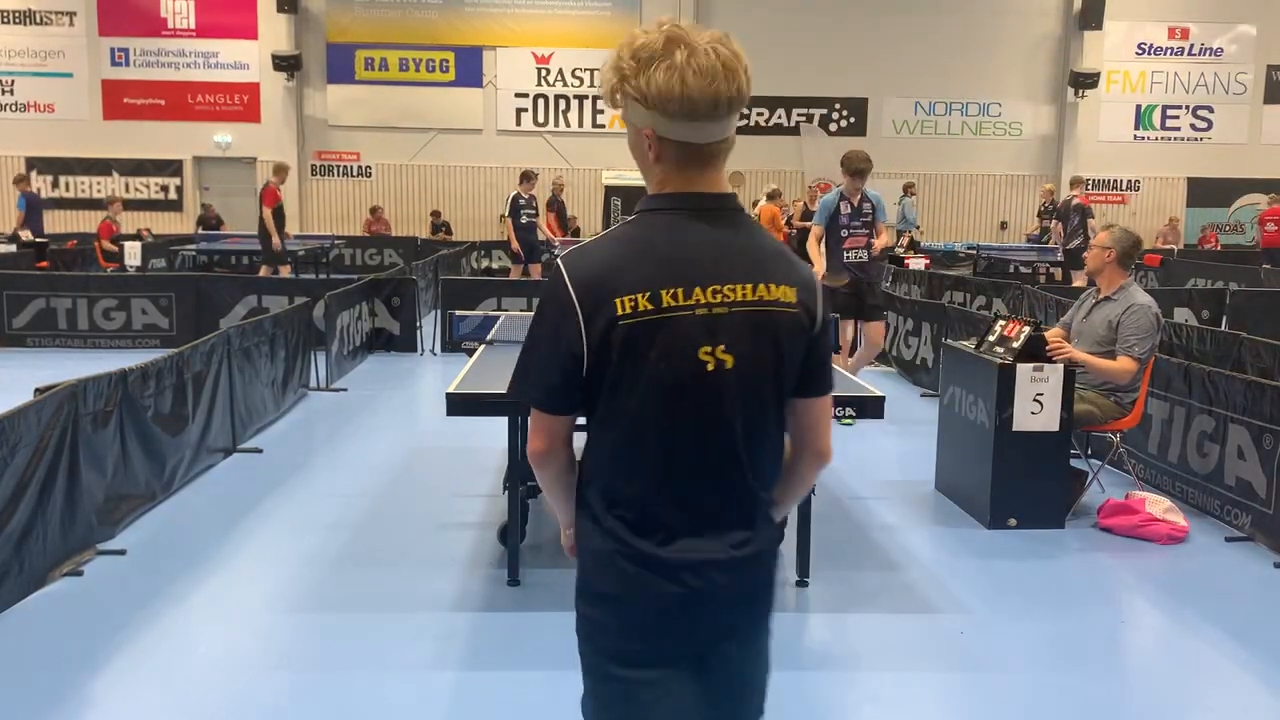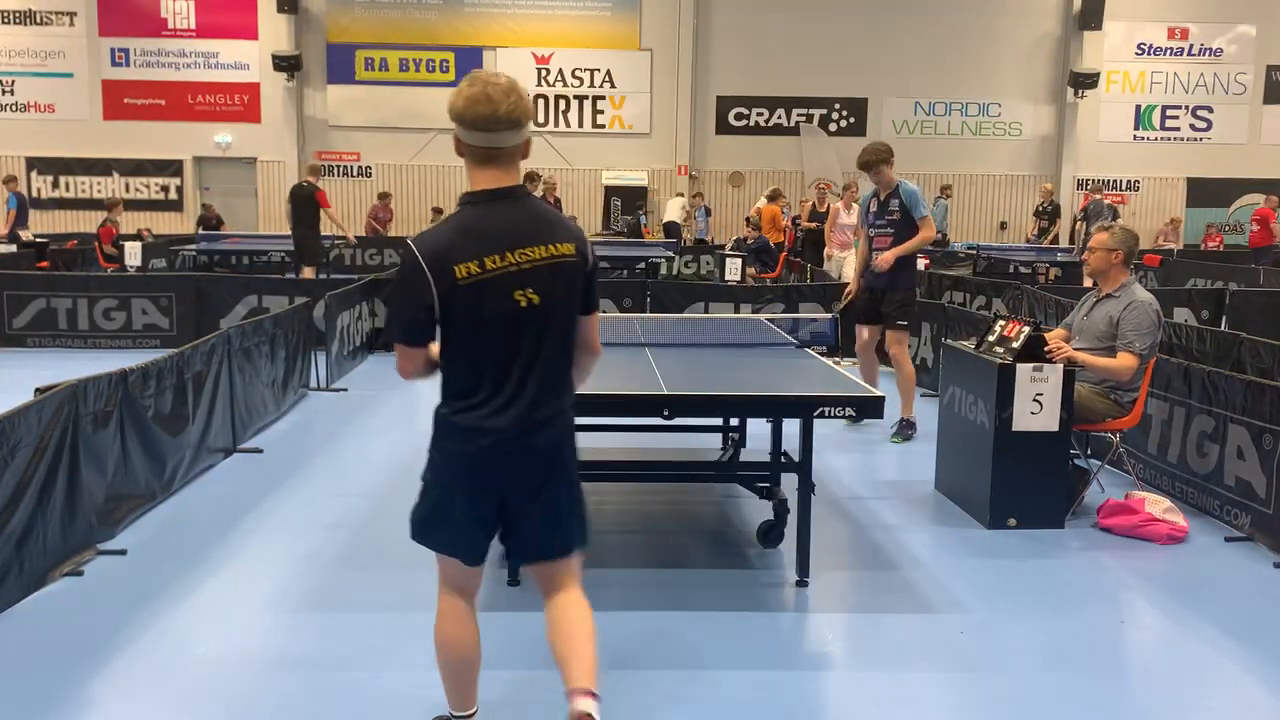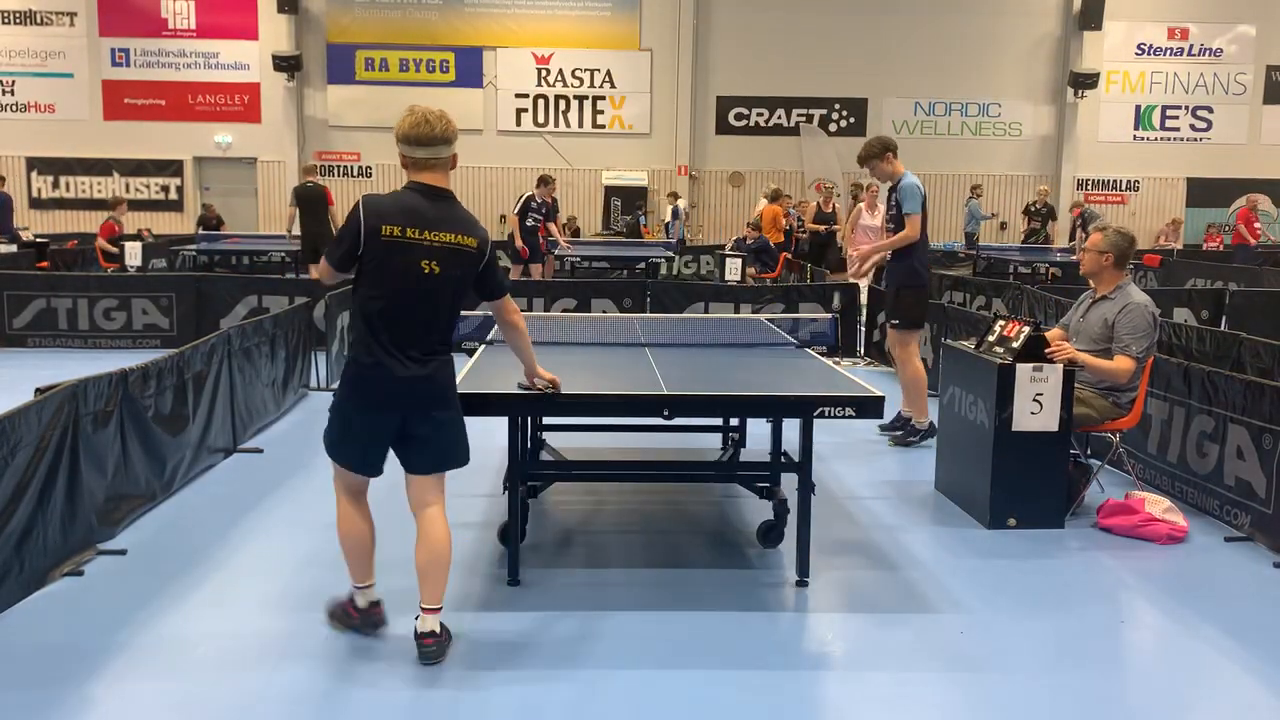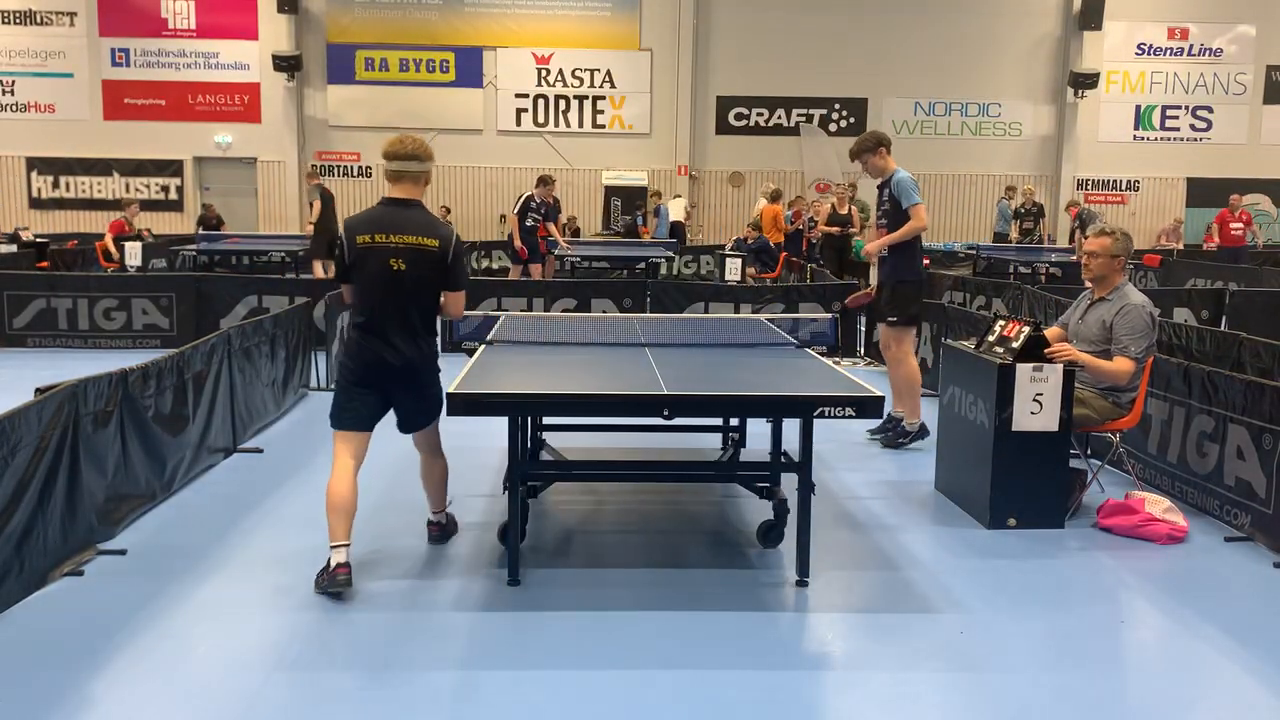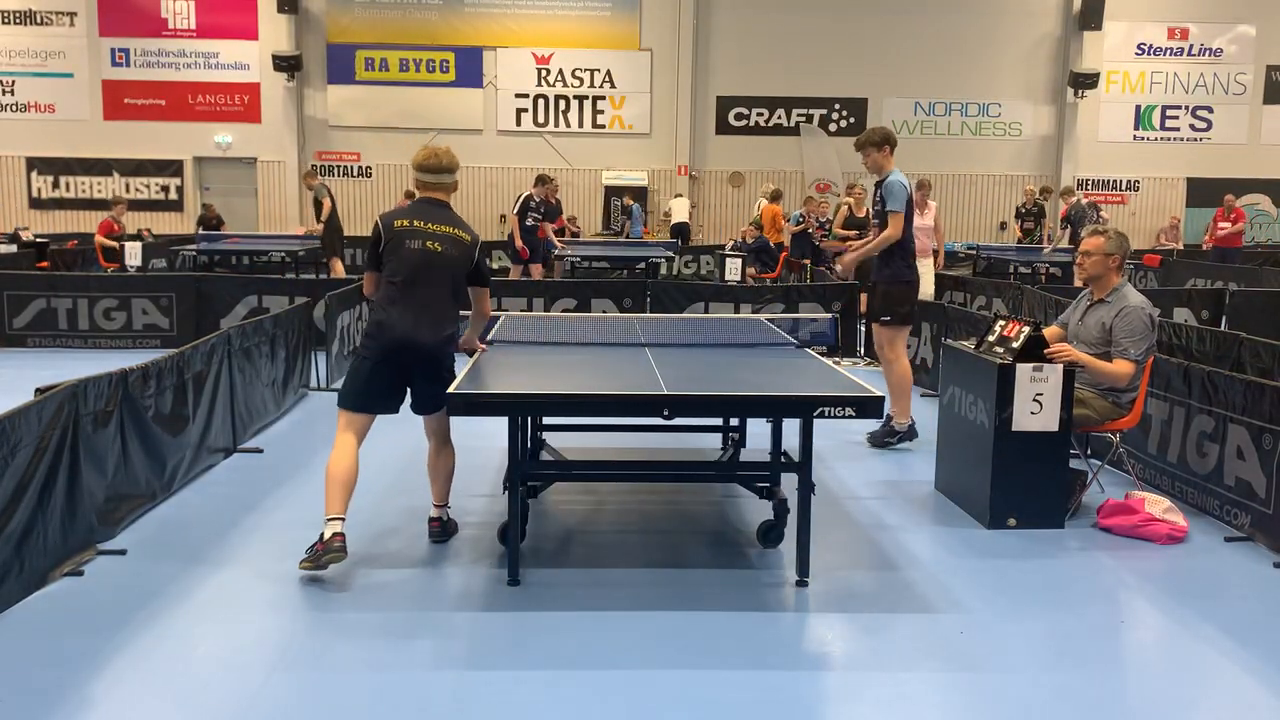
dt=0.7s
person 1, frame 1
left shoulder: (587, 272)
right shoulder: (792, 276)
left elbow: (547, 443)
right elbow: (815, 446)
left wrist: (574, 523)
left hip: (629, 573)
right hip: (742, 567)
person 1, frame 2
left shoulder: (431, 251)
right shoulder: (569, 235)
left elbow: (410, 365)
right elbow: (589, 348)
left hip: (467, 449)
right hip: (548, 444)
left knee: (457, 593)
right knee: (562, 586)
person 1, frame 3
left shoulder: (371, 211)
right shoulder: (473, 233)
left elbow: (329, 273)
right elbow: (509, 317)
right wrist: (534, 369)
left hip: (369, 381)
right hip: (432, 385)
left knee: (350, 490)
right knee: (429, 504)
left ankle: (363, 602)
right ankle: (430, 624)
person 1, frame 4
left shoulder: (354, 228)
right shoulder: (443, 236)
left elbow: (349, 296)
right elbow: (455, 310)
left hip: (362, 361)
right hip: (416, 362)
left knee: (346, 459)
right knee: (429, 446)
left ankle: (339, 561)
right ankle: (438, 520)
person 1, frame 5
left shoulder: (389, 222)
right shoulder: (468, 236)
left elbow: (370, 289)
right elbow: (483, 309)
right wrist: (470, 339)
left hip: (384, 340)
right hip: (436, 346)
left knee: (348, 433)
right knee: (439, 433)
left ankle: (333, 533)
right ankle: (439, 517)
person 2, frame 1
left shoulder: (874, 200)
right shoulder: (829, 202)
left elbow: (883, 233)
right elbow: (813, 239)
left wrist: (880, 242)
right wrist: (818, 264)
left hip: (868, 279)
left knee: (876, 343)
right knee: (843, 342)
left ankle: (850, 375)
person 2, frame 2
left shoulder: (909, 193)
right shoulder: (867, 199)
left elbow: (929, 233)
left wrist: (894, 253)
right wrist: (856, 279)
left hip: (900, 284)
right hip: (872, 283)
left knee: (896, 352)
right knee: (863, 346)
left ankle: (907, 417)
person 2, frame 3
left shoulder: (909, 186)
right shoulder: (896, 188)
left elbow: (912, 234)
left wrist: (873, 250)
right wrist: (874, 251)
left hip: (910, 280)
right hip: (901, 279)
left knee: (906, 351)
right knee: (897, 349)
left ankle: (923, 424)
right ankle: (908, 414)
person 2, frame 4
left shoulder: (902, 180)
right shoulder: (885, 186)
left elbow: (920, 223)
left wrist: (880, 243)
left hip: (905, 278)
right hip: (890, 277)
left knee: (901, 350)
right knee: (888, 347)
left ankle: (914, 424)
right ankle: (899, 416)
person 2, frame 5
left shoulder: (895, 183)
right shoulder: (884, 183)
left elbow: (895, 232)
left wrist: (859, 256)
right wrist: (862, 243)
left hip: (898, 278)
right hip: (886, 277)
left knee: (894, 349)
right knee: (883, 349)
left ankle: (903, 424)
right ankle: (895, 417)
person 3, frame 1
left shoulder: (1139, 308)
right shoulder: (1089, 296)
left elbow: (1124, 372)
right elbow: (1056, 336)
left wrist: (1079, 357)
left hip: (1106, 399)
person 3, frame 2
left shoulder: (1139, 305)
right shoulder: (1091, 298)
left elbow: (1124, 369)
right elbow: (1059, 336)
left wrist: (1079, 357)
right wrist: (1025, 340)
left hip: (1108, 398)
right hip: (1070, 384)
left knee: (1036, 402)
person 3, frame 3
left shoulder: (1135, 307)
right shoulder: (1087, 297)
left elbow: (1122, 372)
right elbow: (1055, 337)
left wrist: (1079, 358)
left hip: (1105, 398)
person 3, frame 4
left shoulder: (1133, 307)
right shoulder: (1087, 297)
left elbow: (1122, 373)
right elbow: (1054, 335)
left wrist: (1081, 358)
left hip: (1105, 399)
right hip: (1071, 385)
person 3, frame 5
left shoulder: (1132, 309)
right shoulder: (1085, 297)
left elbow: (1122, 375)
right elbow: (1051, 334)
left wrist: (1081, 358)
left hip: (1106, 400)
right hip: (1071, 386)
